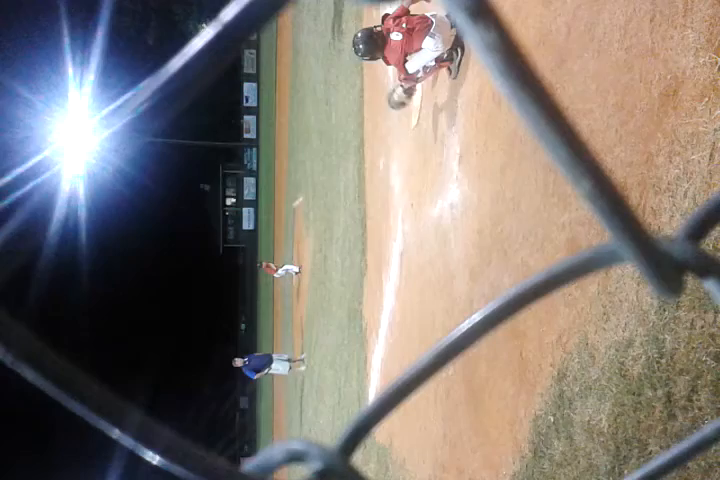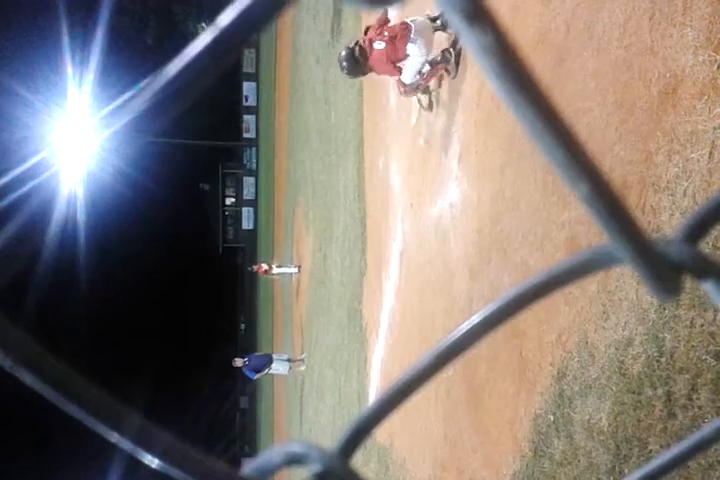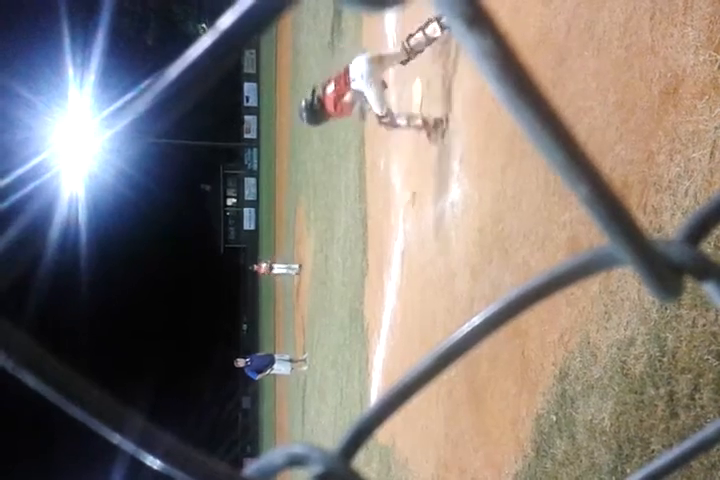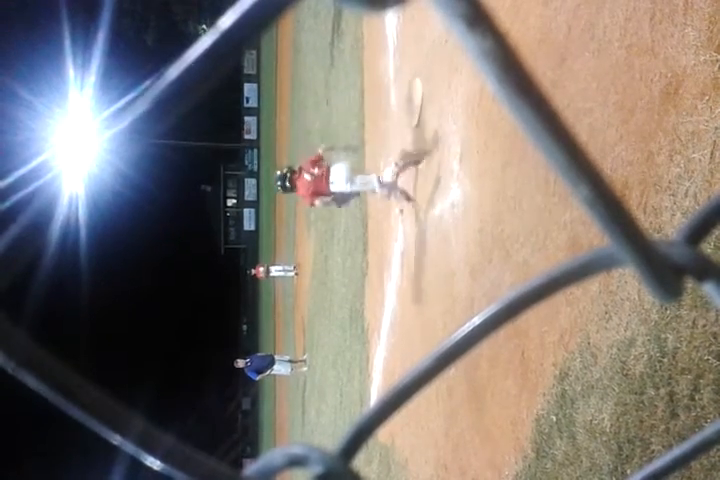
dt=0.5s
person 1, frame 1
left shoulder: (393, 56)
right shoulder: (389, 22)
left elbow: (405, 77)
left hip: (436, 42)
left knee: (412, 75)
left ankle: (450, 58)
right ankle: (452, 21)
person 1, frame 2
left shoulder: (378, 64)
right shoulder: (371, 33)
right elbow: (383, 16)
left hip: (420, 47)
left ankle: (445, 58)
right ankle: (439, 22)
person 1, frame 3
left shoulder: (334, 108)
right shoulder: (328, 87)
left elbow: (348, 98)
left hip: (364, 79)
left knee: (387, 121)
right knee: (406, 51)
left ankle: (431, 125)
right ankle: (436, 26)
person 1, frame 4
left shoulder: (303, 191)
right shoulder: (306, 167)
left elbow: (319, 202)
right elbow: (322, 152)
left wrist: (333, 201)
left hip: (340, 181)
right hip: (342, 169)
left knee: (378, 183)
